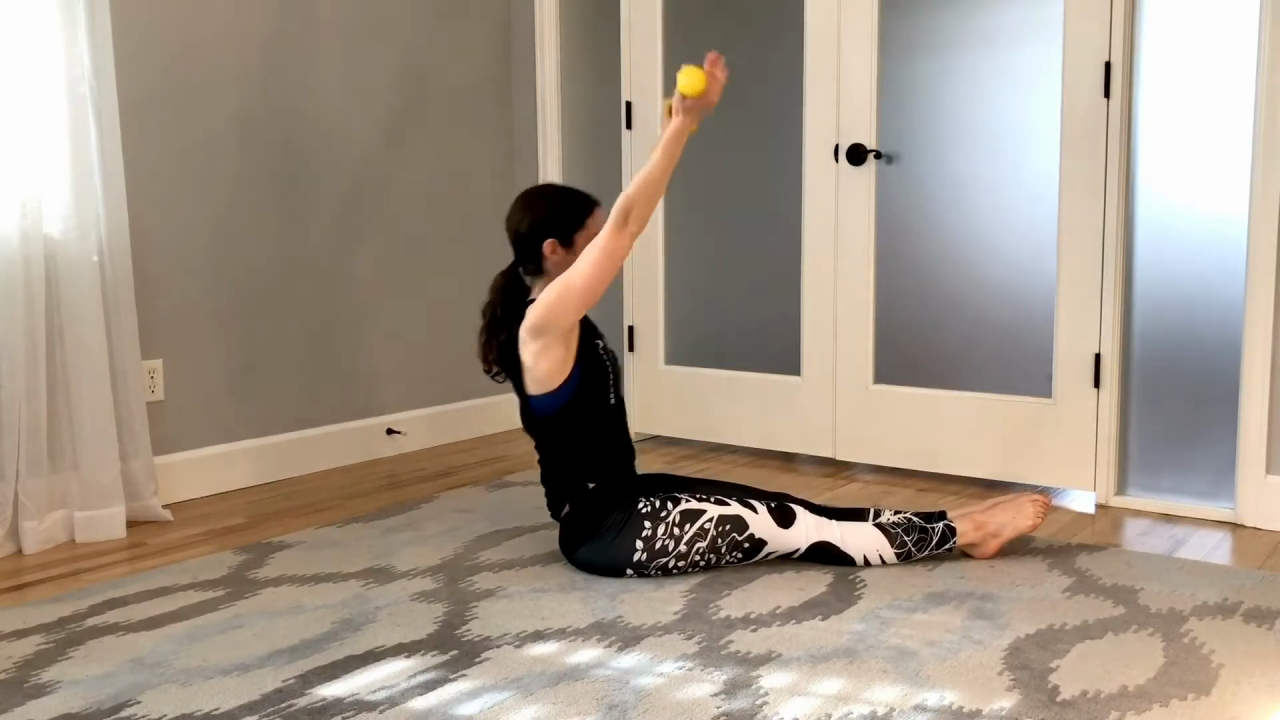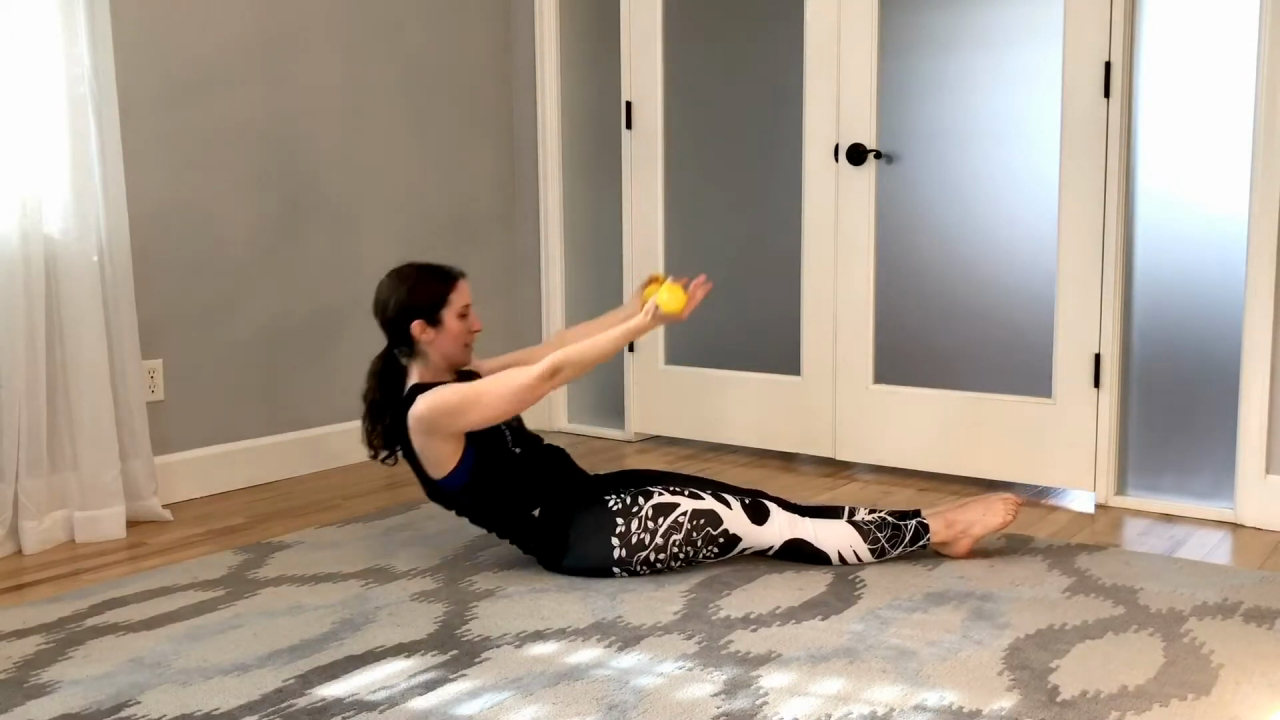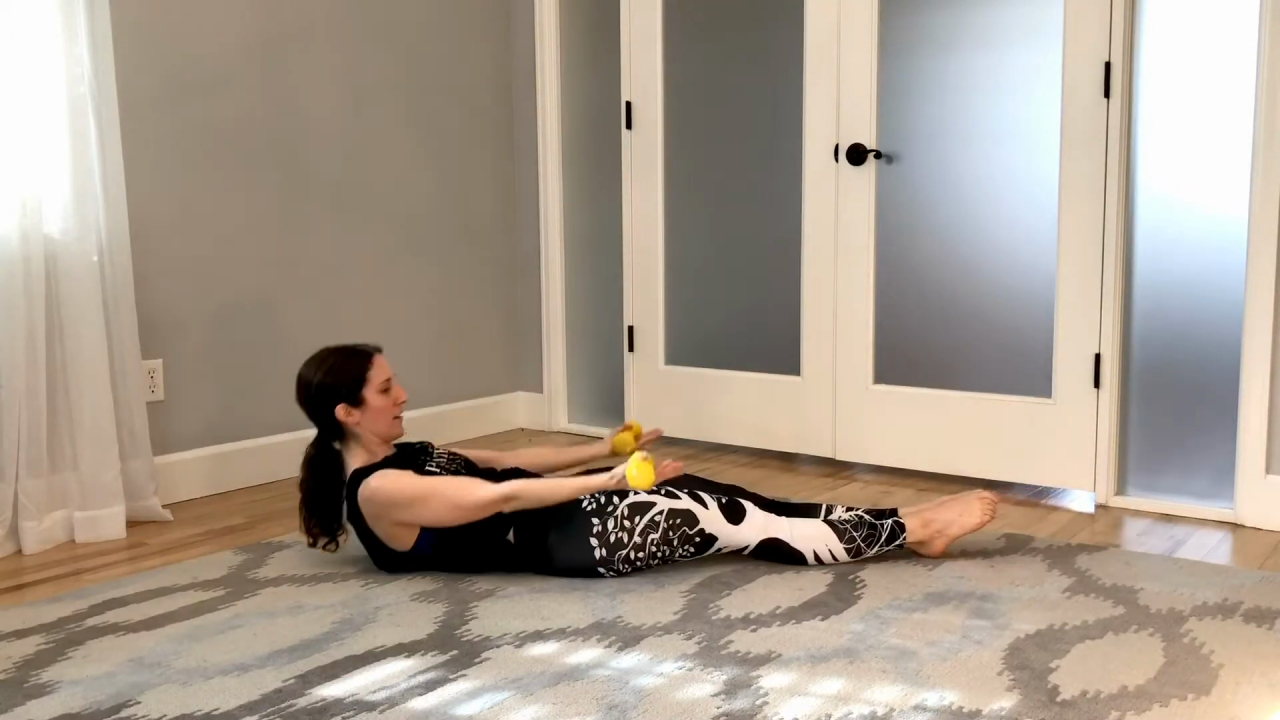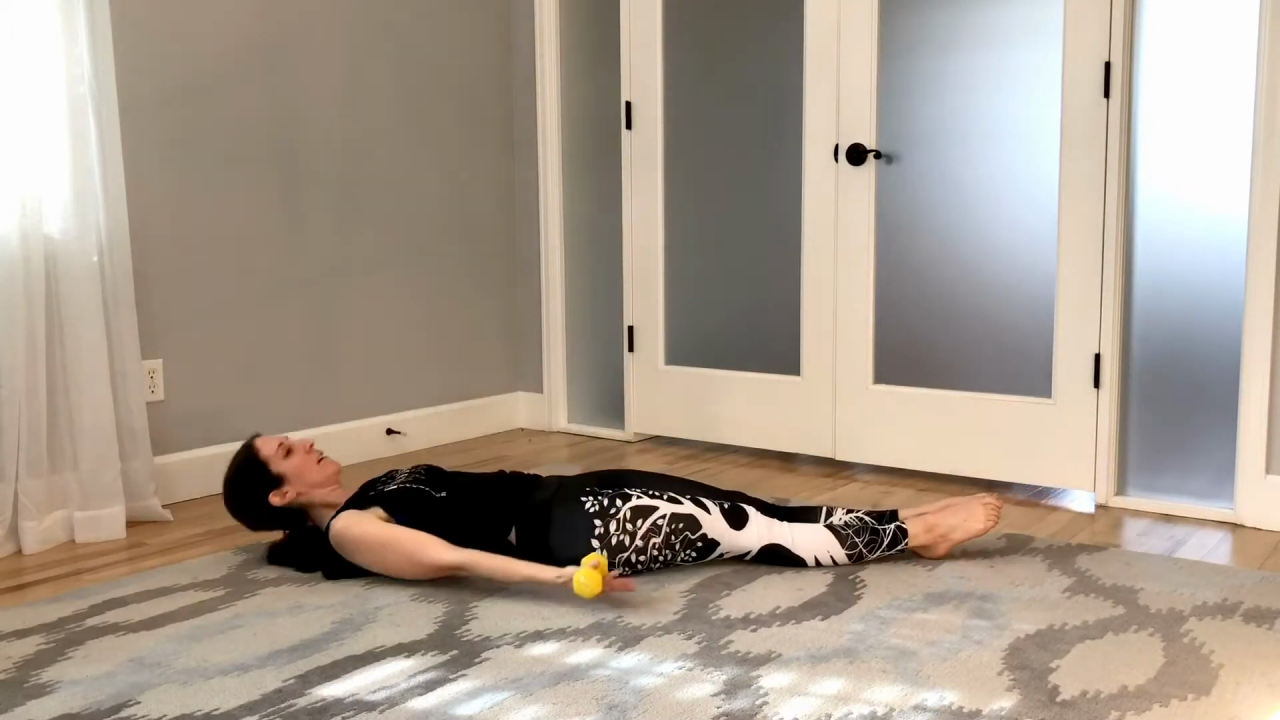
dt=0.4s
person 1, frame 1
left shoulder: (553, 316)
right shoulder: (543, 320)
left elbow: (620, 228)
right elbow: (624, 225)
left wrist: (678, 131)
right wrist: (684, 121)
left hip: (623, 504)
right hip: (604, 528)
left knee: (781, 509)
right knee: (780, 525)
left ankle: (952, 528)
right ankle: (959, 531)
person 1, frame 2
left shoulder: (453, 382)
right shoulder: (431, 410)
left elbow: (549, 352)
right elbow: (550, 372)
left wrist: (632, 312)
right wrist: (648, 320)
left hip: (592, 500)
right hip: (578, 534)
left knee: (760, 506)
right knee: (758, 524)
left ankle: (926, 525)
right ankle: (931, 530)
person 1, frame 3
left shoulder: (402, 458)
right shoulder: (375, 492)
left elbow: (504, 460)
right elbow: (498, 497)
left wrist: (601, 451)
right wrist: (608, 481)
left hip: (565, 505)
right hip: (569, 536)
left knee: (743, 505)
right knee: (737, 525)
left ankle: (903, 522)
right ankle: (908, 531)
person 1, frame 4
left shoulder: (371, 497)
right shoulder: (347, 531)
right elbow: (451, 557)
right wrist: (559, 575)
left hip: (557, 497)
right hip: (560, 527)
left knee: (740, 507)
right knee: (738, 529)
left ankle: (902, 521)
right ankle: (914, 534)
